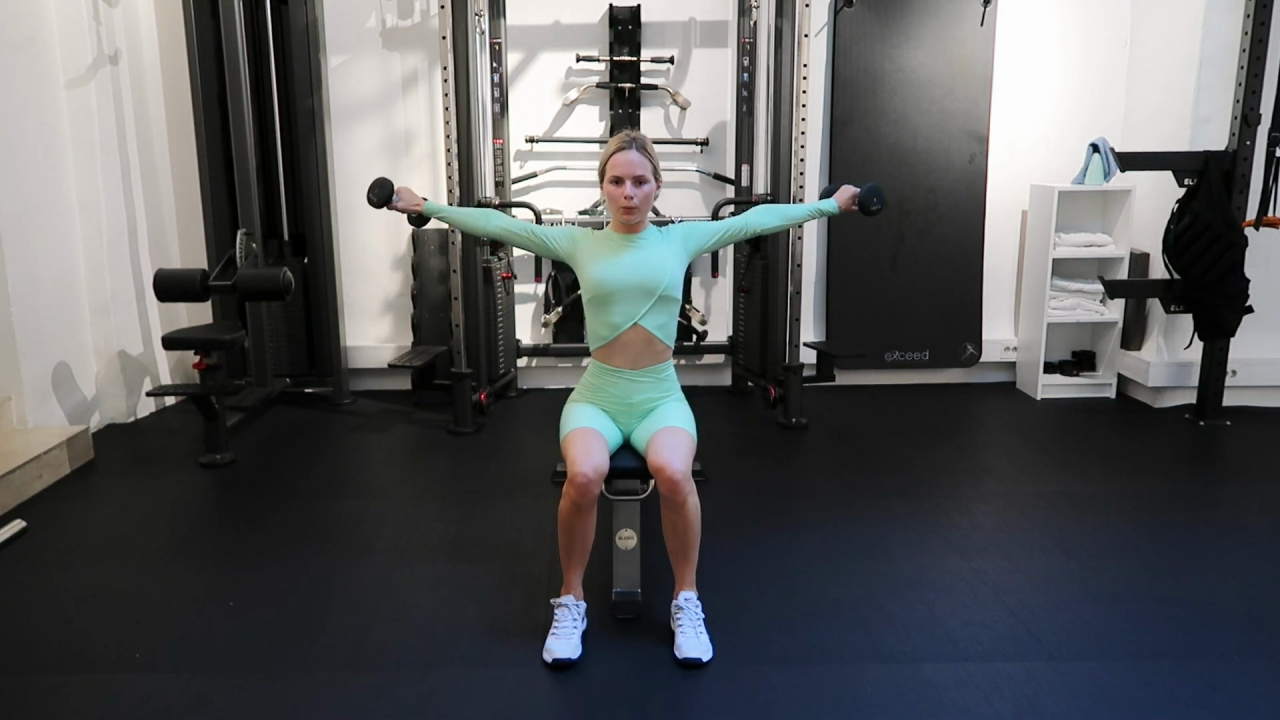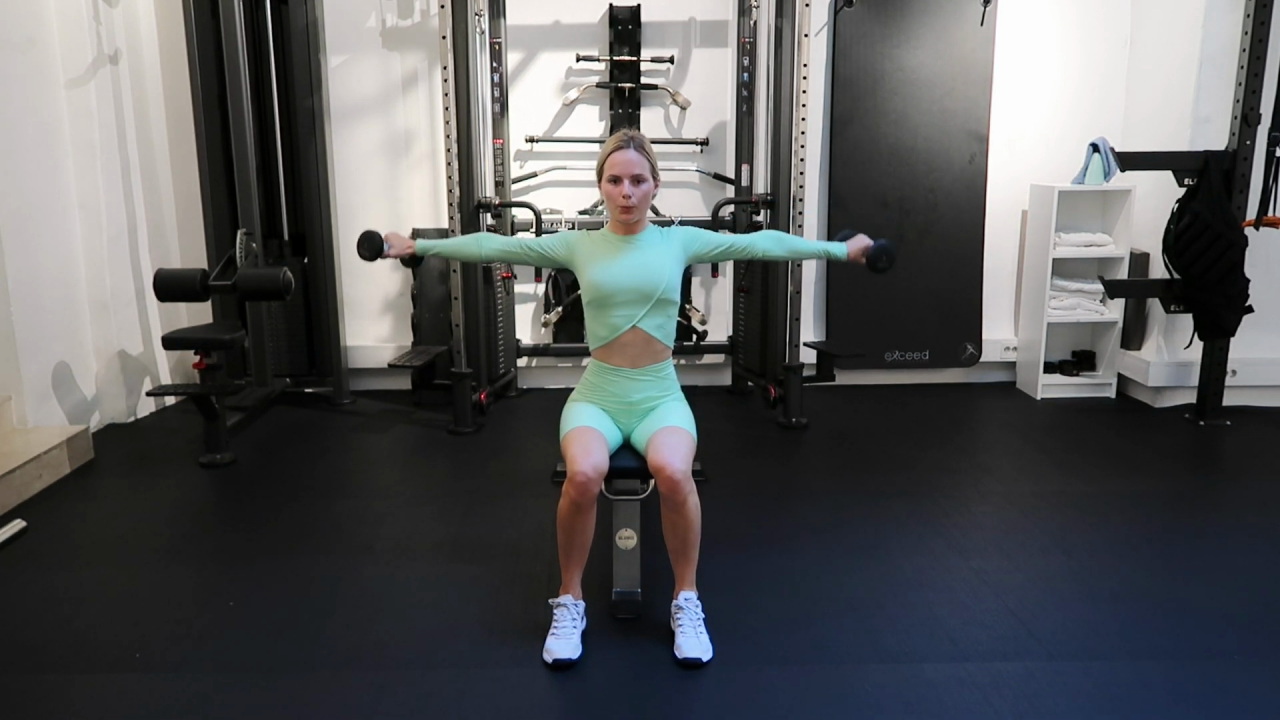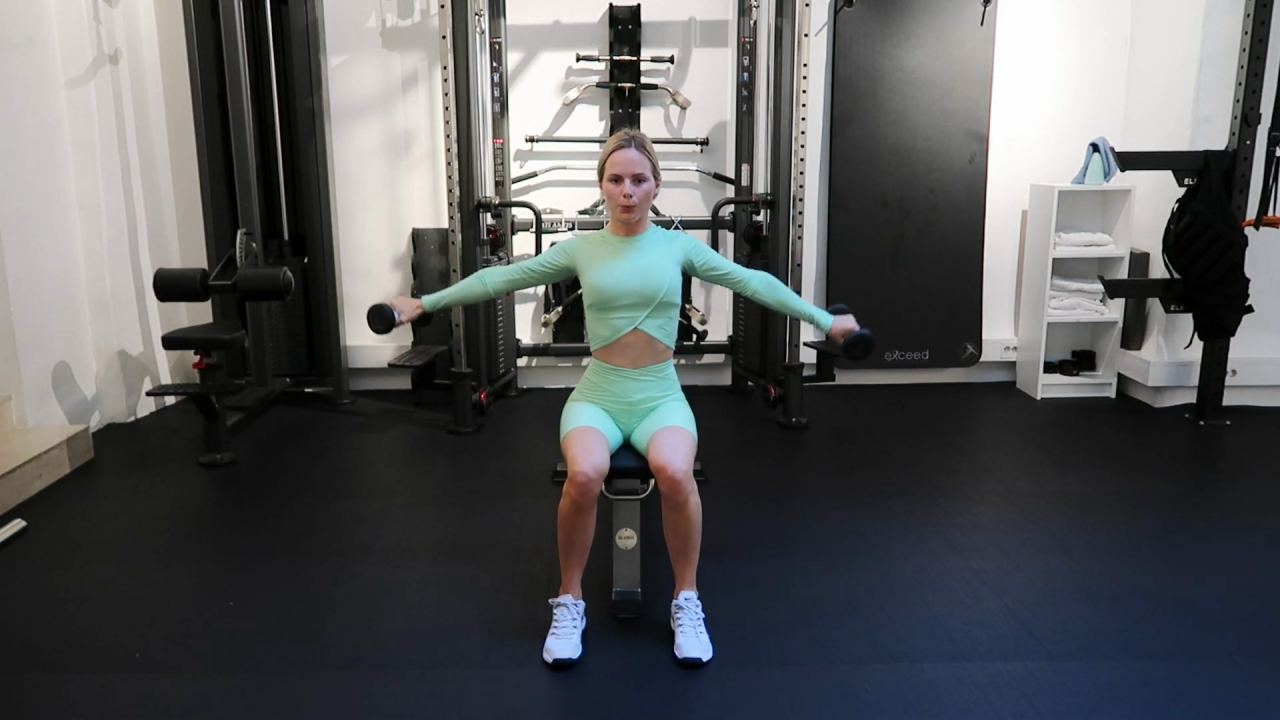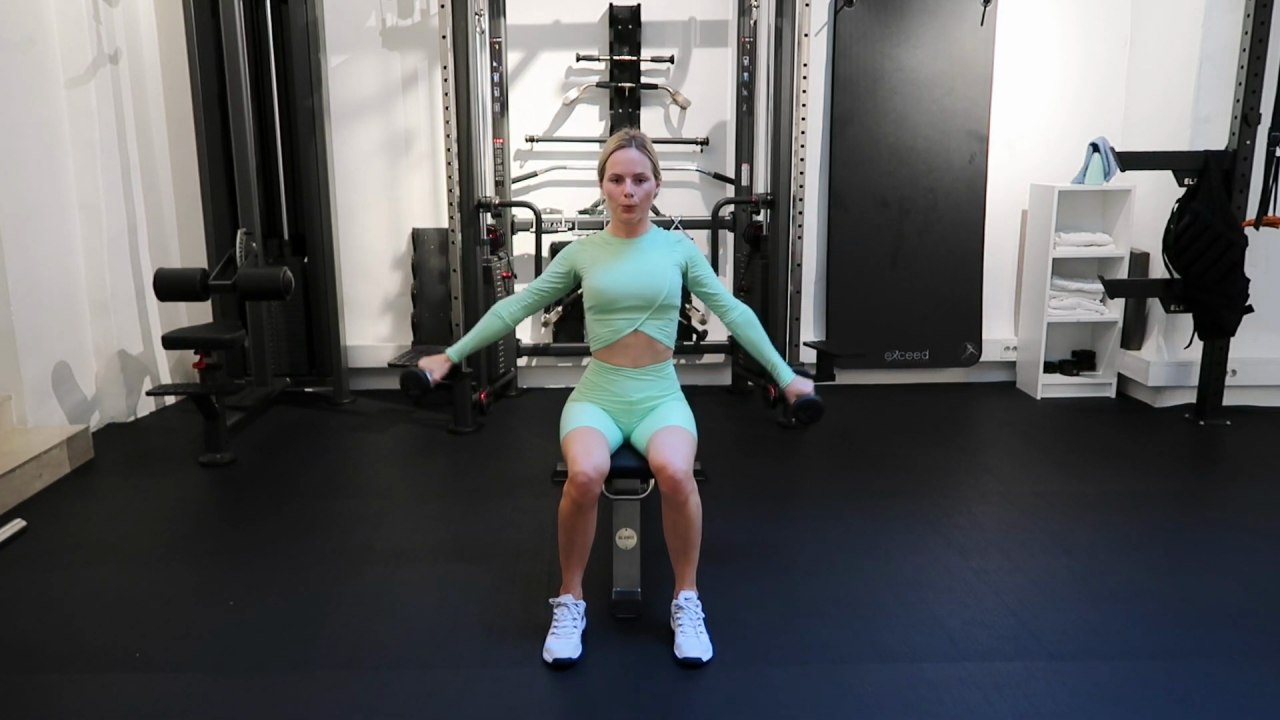
dt=0.4s
person 1, frame 1
left shoulder: (681, 239)
right shoulder: (579, 243)
left elbow: (757, 220)
right elbow: (499, 224)
left wrist: (830, 205)
right wrist: (426, 207)
left hip: (661, 396)
right hip: (597, 396)
left knee: (673, 474)
right knee: (584, 476)
left ankle: (686, 601)
right ankle: (570, 602)
person 1, frame 2
left shoulder: (679, 241)
right shoulder: (578, 245)
left elbow: (760, 244)
right elbow: (496, 247)
left wrist: (840, 250)
right wrist: (417, 246)
left hip: (660, 395)
right hip: (597, 395)
left knee: (674, 474)
right knee: (583, 475)
left ankle: (686, 601)
right ankle: (569, 602)
person 1, frame 3
left shoulder: (679, 246)
right shoulder: (580, 249)
left elbow: (750, 282)
right elbow: (502, 278)
left wrist: (824, 319)
right wrist: (425, 303)
left hip: (661, 395)
right hip: (598, 395)
left knee: (674, 474)
right knee: (584, 475)
left ankle: (686, 601)
right ankle: (568, 602)
person 1, frame 4
left shoulder: (680, 249)
right shoulder: (580, 253)
left elbow: (731, 311)
right elbow: (518, 306)
left wrist: (784, 375)
right wrist: (450, 355)
left hip: (660, 394)
right hip: (597, 395)
left knee: (675, 473)
right knee: (584, 476)
left ankle: (686, 601)
right ankle: (569, 602)
